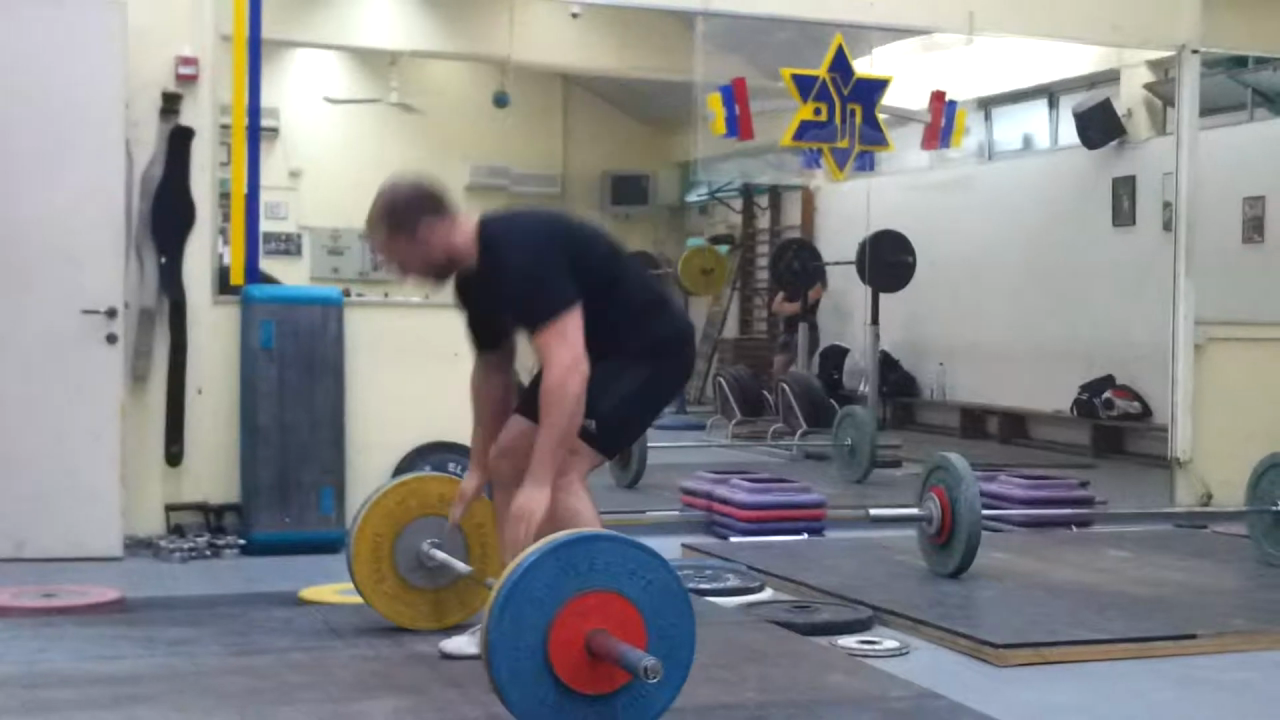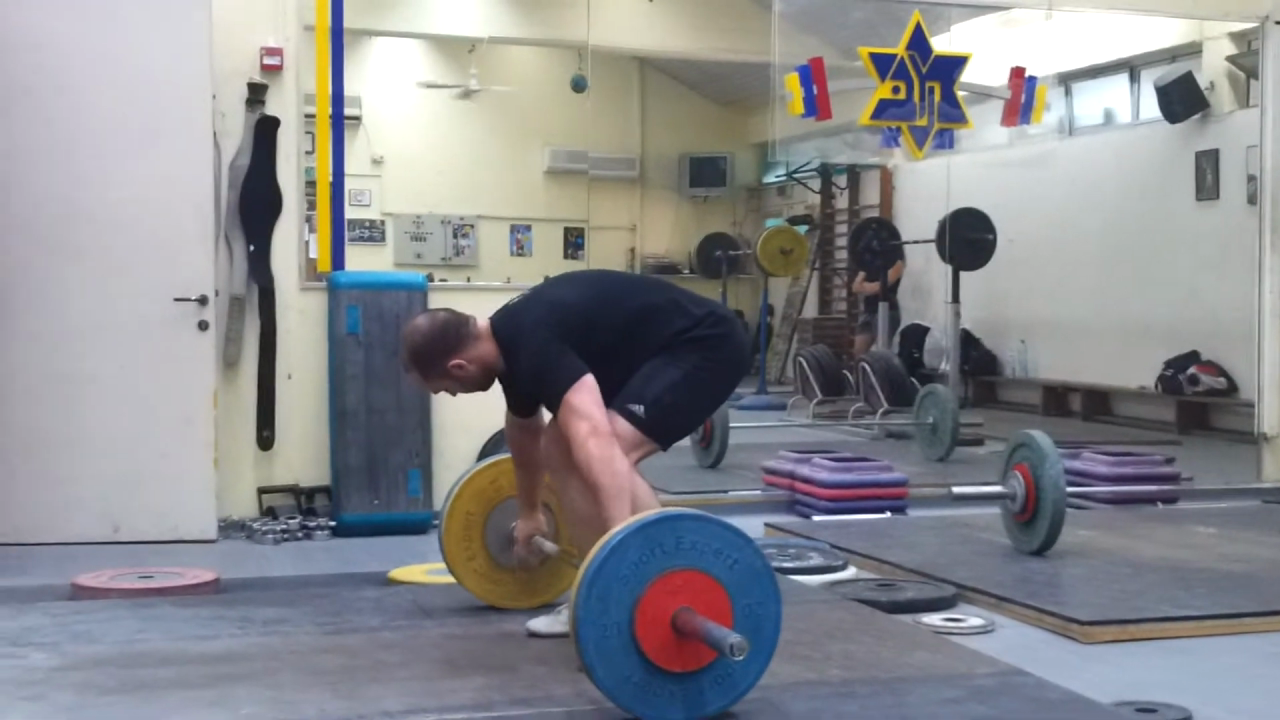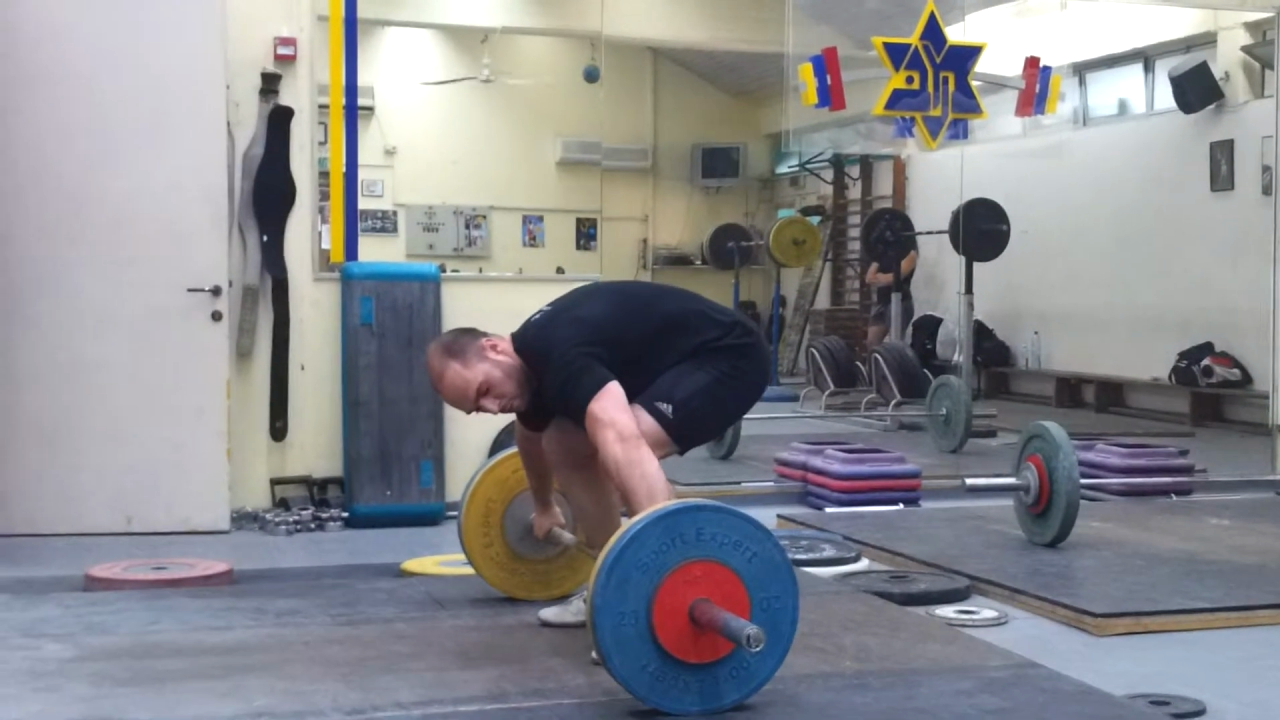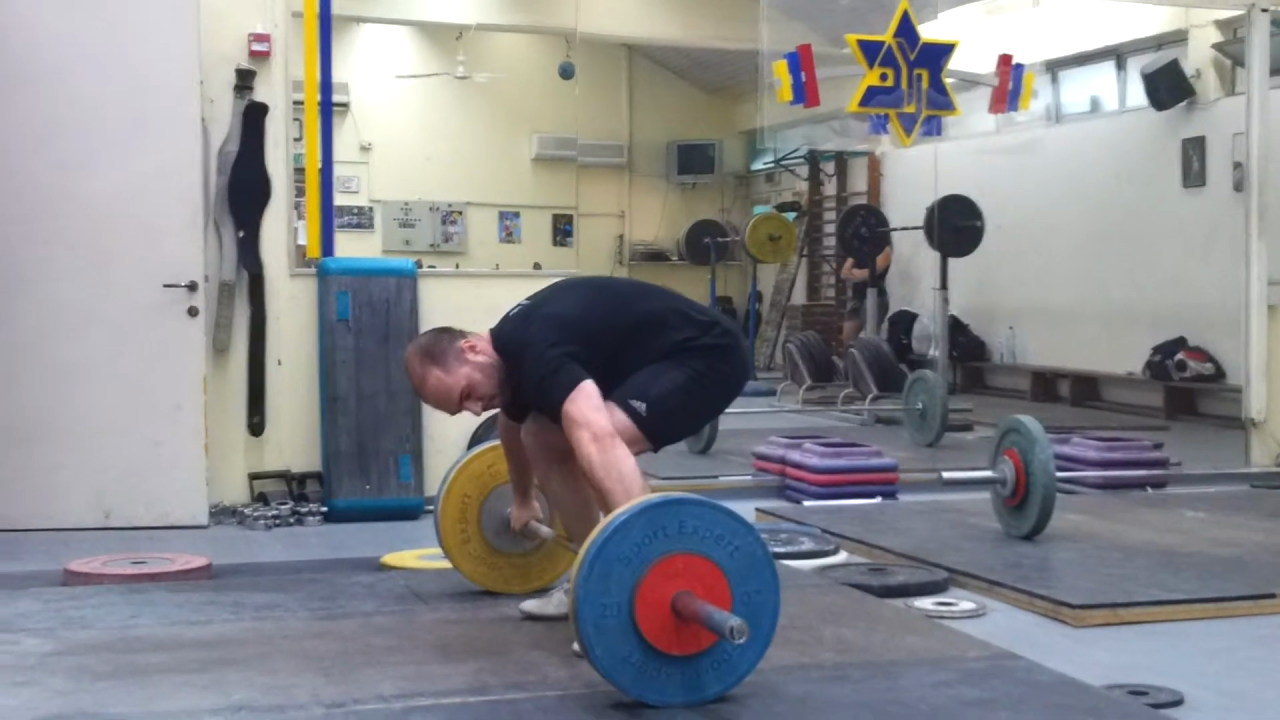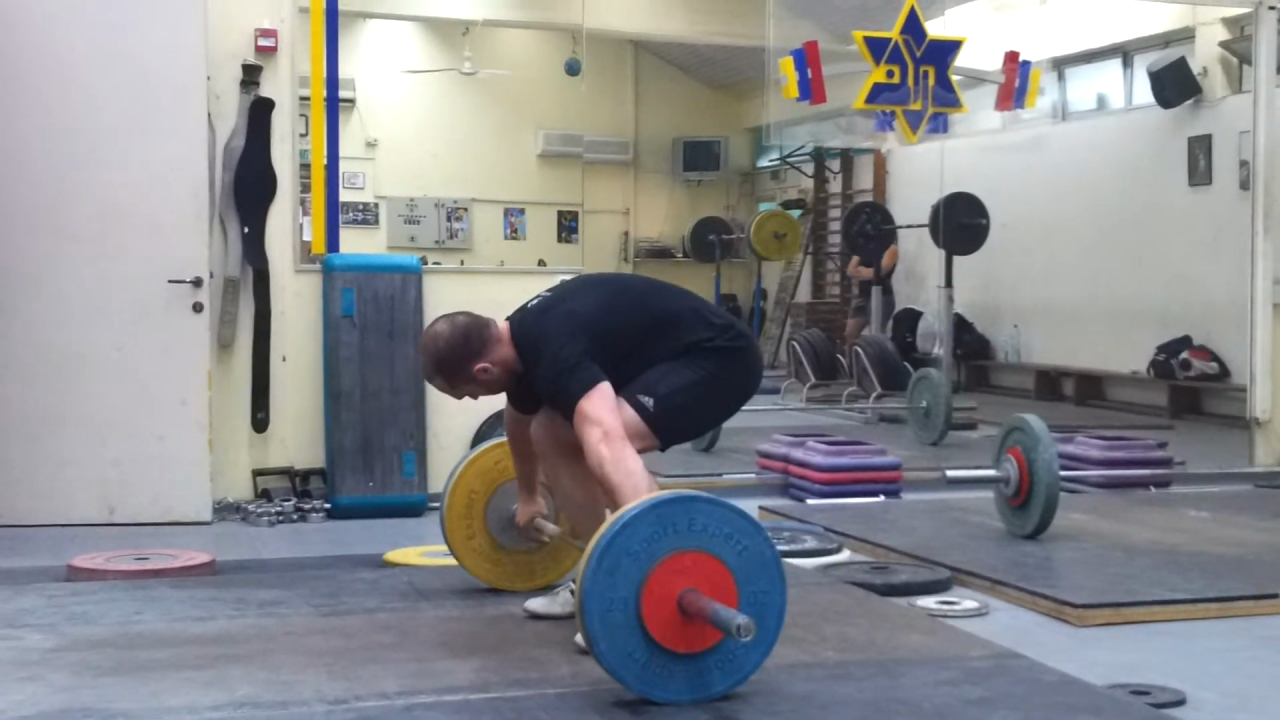
dt=1s
person 1, frame 1
left shoulder: (523, 252)
right shoulder: (474, 275)
left elbow: (567, 368)
right elbow: (493, 369)
left wrist: (539, 485)
right wrist: (479, 467)
left hip: (648, 351)
right hip: (598, 348)
left knee: (558, 465)
right knee: (507, 461)
person 1, frame 2
left shoulder: (534, 344)
right shoulder: (511, 340)
left elbow: (593, 437)
right elbow: (525, 430)
right wrist: (529, 513)
left hip: (705, 344)
right hip: (656, 349)
left knee: (611, 453)
right knee: (557, 447)
person 1, frame 3
left shoulder: (560, 356)
right shoulder: (532, 359)
left elbow: (623, 442)
right elbow: (532, 436)
right wrist: (544, 508)
left hip: (730, 356)
left knee: (618, 449)
right knee: (563, 444)
person 1, frame 4
left shoulder: (538, 353)
right shoulder: (512, 351)
left elbow: (598, 440)
right elbow: (514, 429)
right wrist: (523, 501)
left hip: (708, 354)
left knee: (594, 441)
right knee: (541, 436)
person 1, frame 5
left shoulder: (556, 352)
right shoulder: (521, 337)
left elbow: (607, 443)
right elbow: (521, 421)
right wrist: (528, 497)
left hip: (720, 358)
left knee: (601, 439)
right knee: (549, 433)
